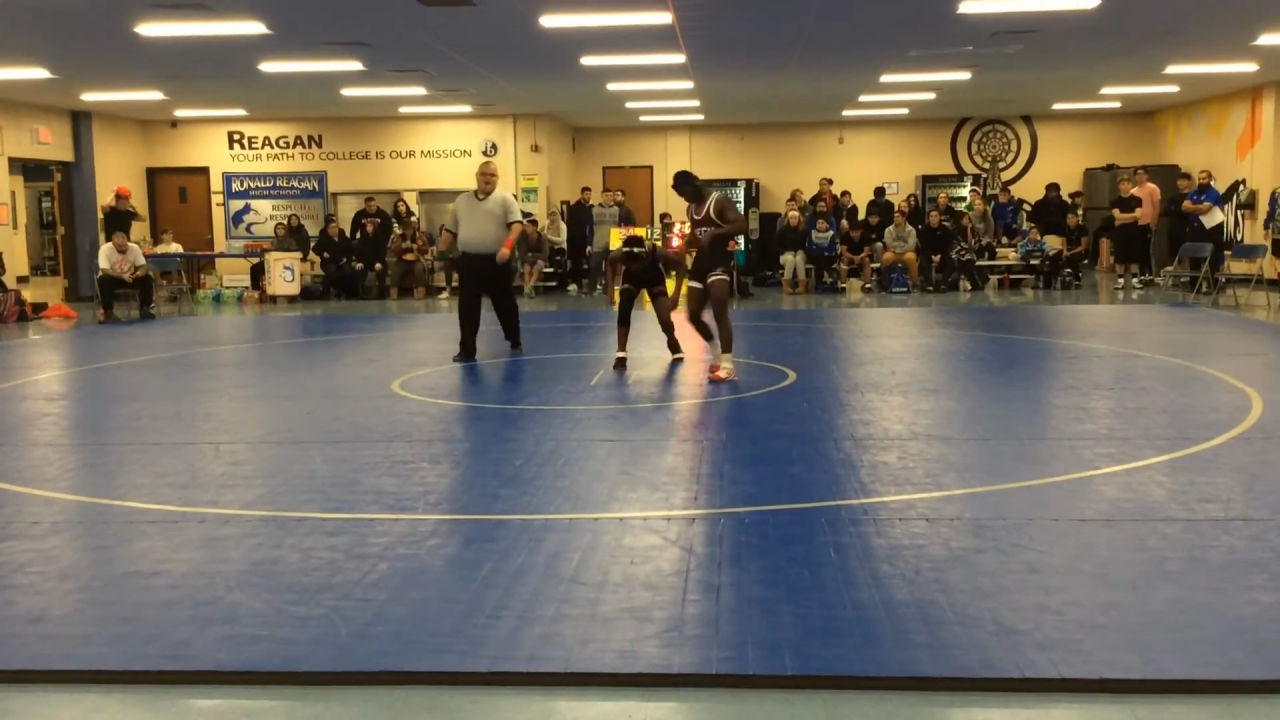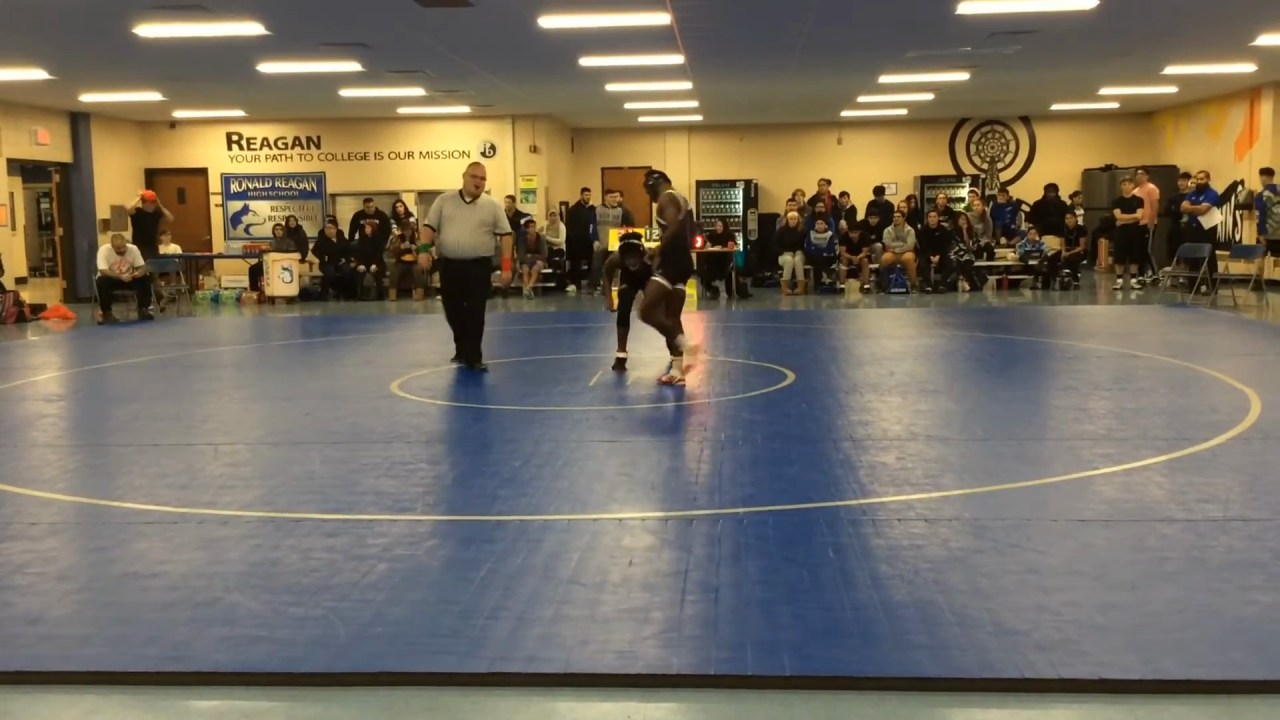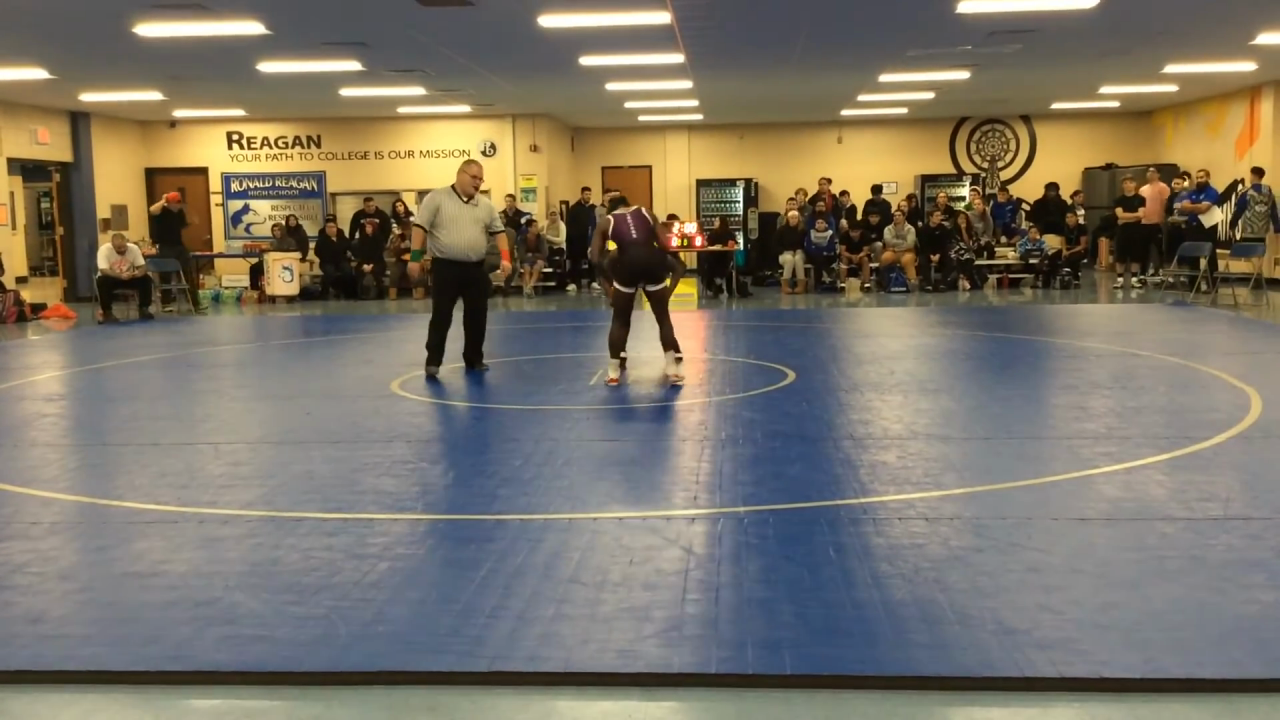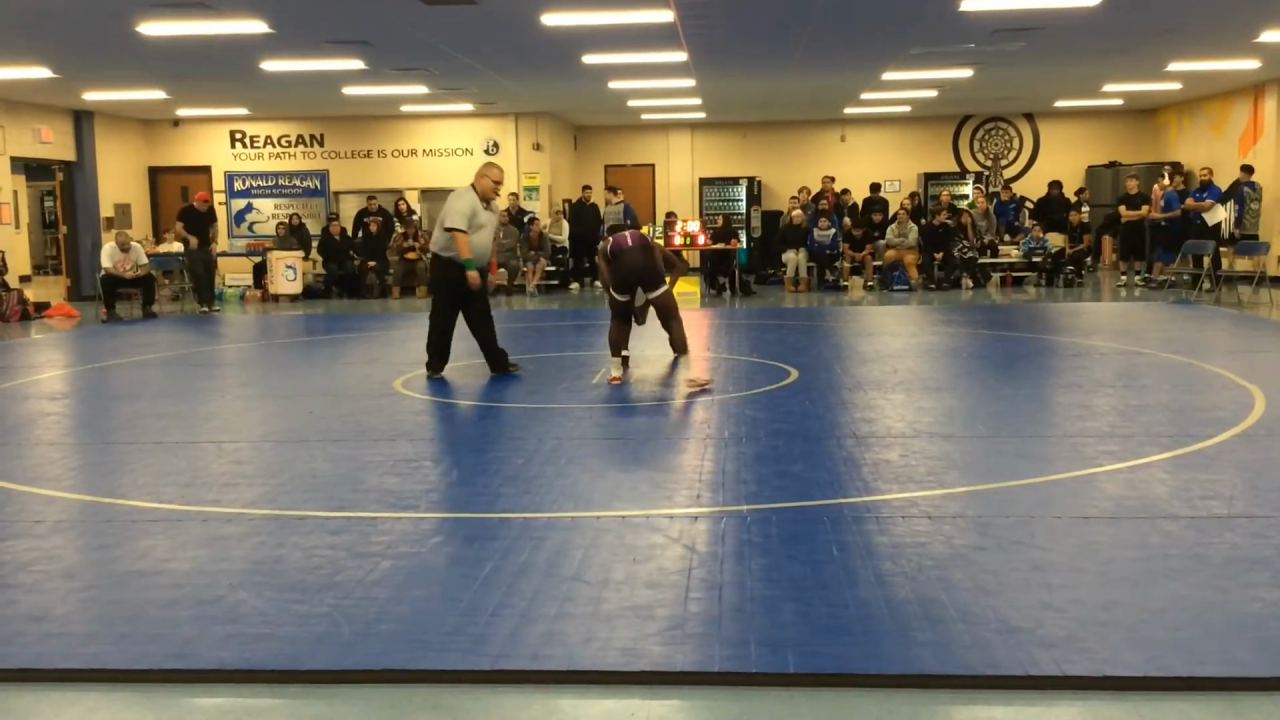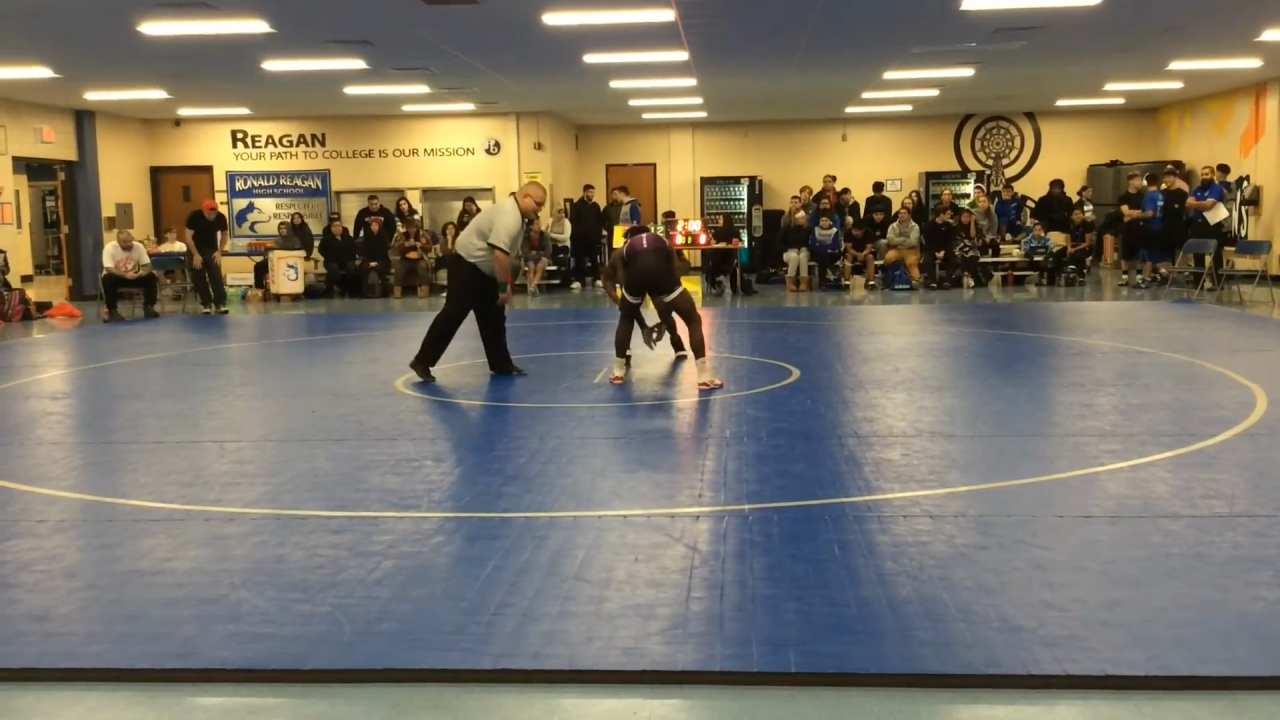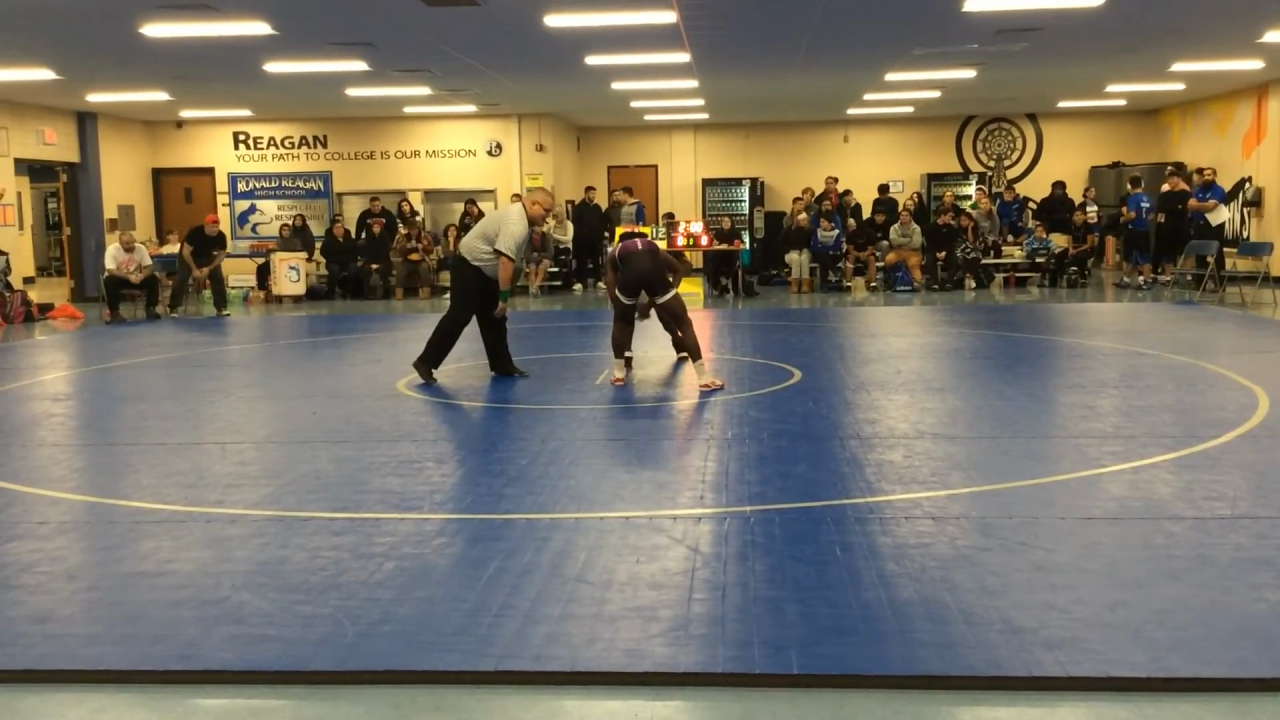
dt=0.5s
person 1, frame 1
left shoulder: (505, 199)
right shoulder: (462, 201)
left elbow: (517, 224)
right elbow: (450, 230)
left wrist: (507, 246)
left hip: (496, 261)
right hip: (468, 260)
left knee: (505, 303)
right knee: (467, 307)
left ankle: (514, 340)
right ankle: (467, 350)
person 1, frame 2
left shoulder: (492, 206)
right shoulder: (444, 201)
left elbow: (505, 235)
right elbow: (430, 227)
left wrist: (506, 266)
left hip: (478, 266)
right hip: (449, 265)
left knee: (475, 312)
right knee: (453, 310)
left ankle: (472, 358)
right ankle: (462, 347)
person 1, frame 3
left shoulder: (485, 205)
right shoulder: (437, 198)
left elbow: (499, 232)
right elbow: (420, 228)
left wrist: (505, 257)
right wrist: (415, 257)
left hip: (476, 269)
right hip: (445, 267)
left knee: (477, 316)
right knee: (441, 315)
left ankle: (474, 359)
right ankle: (432, 362)
person 1, frame 4
left shoulder: (491, 205)
right shoulder: (463, 199)
left elbow: (489, 240)
right elbow: (459, 233)
left wrist: (490, 269)
right wrist: (470, 267)
left hip: (474, 269)
right hip: (447, 266)
left knee: (482, 317)
right knee: (443, 318)
left ankle: (499, 363)
right ankle: (435, 366)
person 1, frame 5
left shoulder: (517, 215)
right shoulder: (508, 216)
left elbow: (507, 255)
right elbow: (500, 254)
left wrist: (506, 283)
right wrist: (504, 287)
left hip: (485, 272)
right hip: (467, 267)
left knee: (494, 318)
right knee: (453, 315)
left ankle: (501, 365)
right ankle: (422, 361)
person 1, frame 6
left shoulder: (521, 217)
right shoulder: (516, 223)
left elbow: (510, 260)
right elbow: (506, 261)
right wrist: (504, 297)
left hip: (486, 271)
right hip: (469, 267)
left knee: (494, 319)
right knee: (458, 317)
left ankle: (503, 366)
right ankle: (426, 362)
person 2, frame 1
left shoulder: (721, 201)
right shoulder: (691, 208)
left elbow: (742, 227)
left wrist: (714, 234)
right wrist: (686, 246)
left hip: (720, 261)
right hip: (700, 262)
left knee: (720, 314)
right knee: (693, 316)
left ankle: (727, 366)
right ankle: (716, 352)
person 2, frame 2
left shoulder: (666, 198)
right shoulder: (682, 201)
left elbow: (673, 228)
right elbow: (689, 236)
left wrist: (659, 252)
left hip: (672, 262)
right hip: (684, 261)
left knee: (647, 312)
right knee: (671, 319)
left ankle: (684, 346)
right ankle: (677, 371)
person 2, frame 3
left shoulder: (606, 222)
right shoulder: (646, 212)
left elbow: (595, 258)
right elbow: (663, 244)
left wrist: (610, 272)
left hip: (627, 262)
right hip: (651, 259)
left knee: (620, 320)
right knee: (663, 318)
left ankle: (613, 374)
right ankle: (673, 370)
person 2, frame 4
left shoulder: (606, 245)
right shoulder: (643, 237)
left elbow: (608, 280)
right elbow: (660, 269)
left wrist: (632, 308)
right wrist: (647, 300)
left hip: (622, 269)
right hip: (647, 266)
left knee: (619, 321)
right knee: (673, 319)
left ankle: (616, 372)
person 2, frame 5
left shoulder: (622, 251)
right shoulder: (663, 243)
right elbow: (674, 277)
right wrist: (665, 321)
left hip: (636, 272)
right hip: (661, 271)
left knee: (626, 320)
right knee: (693, 320)
left ankle: (618, 372)
right ankle: (704, 377)
person 2, frame 6
left shoulder: (615, 253)
right shoulder: (653, 247)
left elbow: (612, 290)
left wrist: (631, 312)
left hip: (629, 273)
right hip: (654, 271)
left knee: (621, 321)
right knee: (684, 323)
left ankle: (619, 374)
right ankle: (704, 379)
